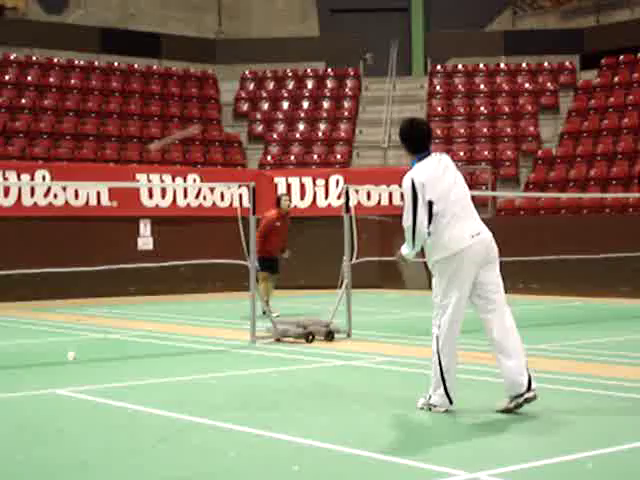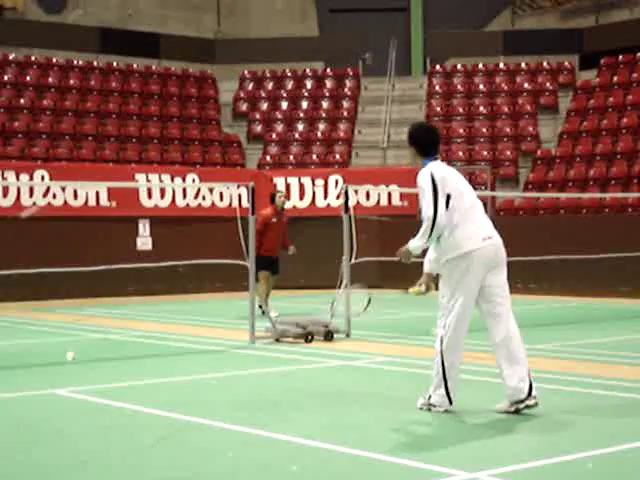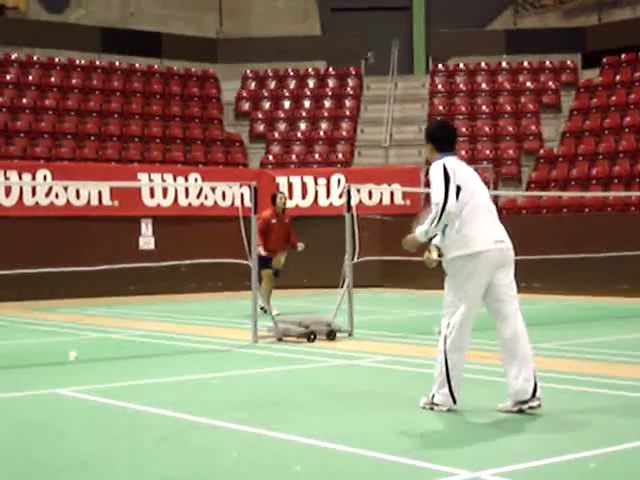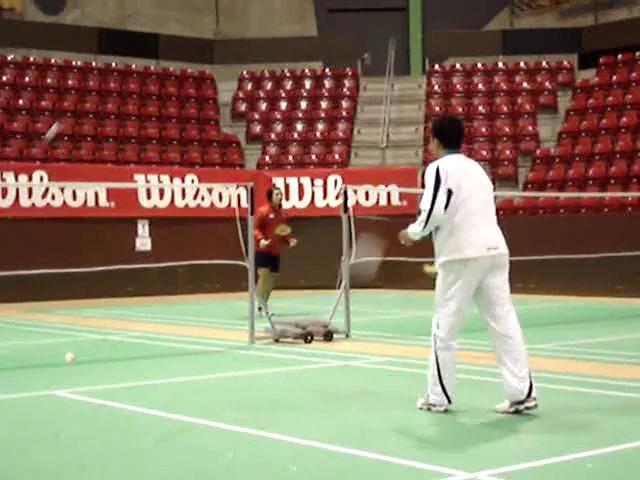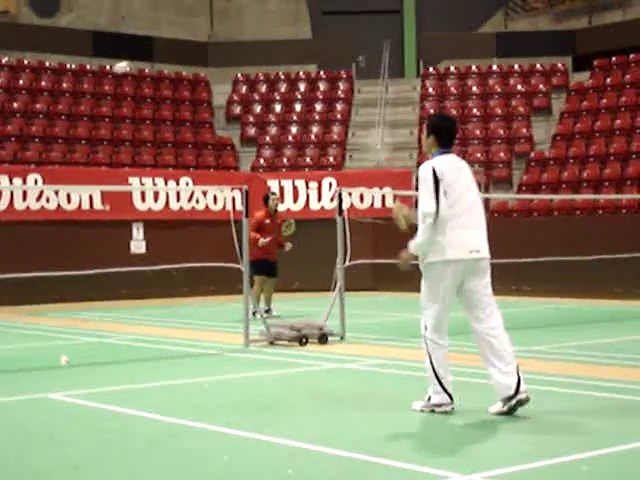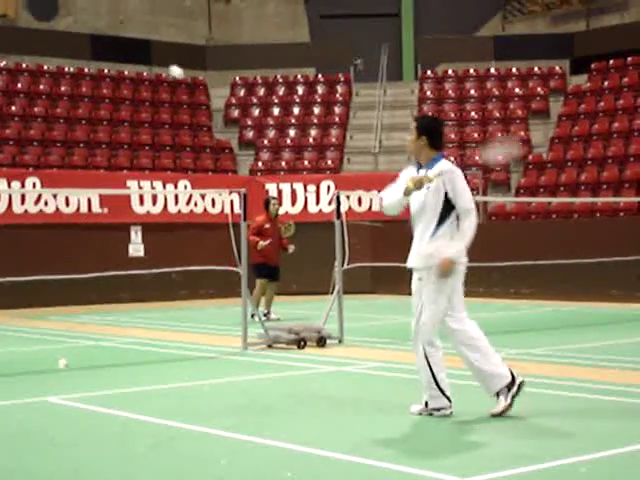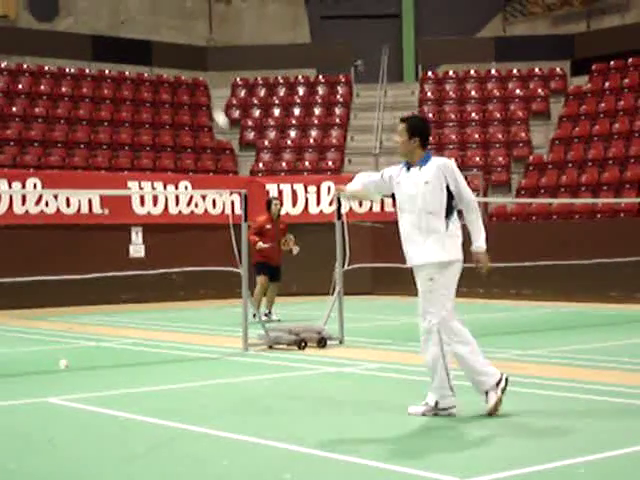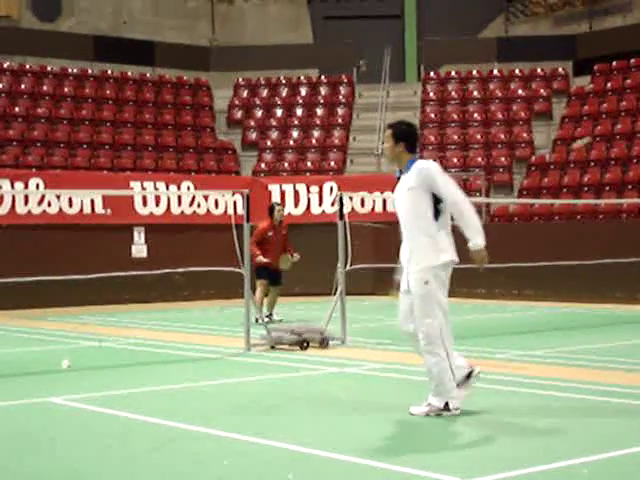
dt=0.2s
person 1, frame 1
left shoulder: (413, 179)
right shoulder: (444, 161)
left elbow: (418, 227)
left wrist: (407, 252)
left hip: (453, 253)
right hip: (482, 242)
left knee: (445, 325)
right knee: (498, 317)
left ankle: (441, 397)
right ankle: (521, 385)
person 1, frame 2
left shoulder: (428, 174)
right shoulder: (447, 172)
left elbow: (437, 221)
left wrist: (413, 247)
right wrist: (431, 268)
left hip: (465, 254)
right hip: (491, 245)
left knee: (451, 326)
right knee: (502, 322)
left ankle: (440, 396)
right ankle: (522, 392)
person 1, frame 3
left shoulder: (440, 168)
right shoulder: (464, 169)
left elbow: (445, 209)
left wrist: (420, 235)
right wrist: (437, 246)
left hip: (471, 253)
right hip: (500, 247)
left knee: (455, 325)
right knee: (510, 322)
left ankle: (443, 396)
right ankle: (526, 393)
person 1, frame 4
left shoulder: (438, 168)
right shoulder: (476, 168)
left elbow: (432, 213)
left wrist: (411, 232)
right wrist: (441, 249)
left hip: (461, 256)
right hip: (495, 251)
left knee: (444, 328)
right knee: (504, 323)
left ankle: (438, 396)
right ankle: (522, 392)
person 1, frame 5
left shoulder: (432, 168)
right shoulder: (461, 167)
left elbow: (434, 216)
left wrist: (413, 249)
right wrist: (412, 216)
left hip: (444, 258)
right hip: (475, 254)
left knee: (433, 328)
right knee: (487, 323)
left ankle: (440, 397)
right ankle: (511, 387)
person 1, frame 6
left shoulder: (448, 171)
right shoulder: (412, 173)
left elbow: (469, 216)
right elbow: (388, 204)
left wrist: (453, 255)
right wrist: (408, 188)
left hip: (439, 262)
right hip: (427, 261)
left knee: (424, 332)
right knee: (459, 326)
left ankle: (438, 400)
right ankle: (504, 381)
person 1, frame 7
left shoulder: (443, 166)
right shoulder: (397, 174)
left elbow: (470, 206)
right elbow: (368, 183)
left wrist: (479, 246)
right wrist: (351, 187)
left hip: (440, 260)
right hip: (425, 261)
left knee: (434, 329)
right knee: (445, 326)
left ankle: (442, 399)
right ankle: (490, 379)
person 1, frame 8
left shoulder: (426, 169)
right shoulder: (402, 183)
left elbow: (460, 203)
left wrist: (477, 242)
right wrist: (402, 273)
left hip: (431, 263)
right hip: (415, 265)
left knee: (431, 330)
right knee: (411, 323)
left ankle: (446, 399)
right ankle: (458, 371)
person 2, frame 1
left shoulder: (286, 218)
right shoulder: (270, 217)
right elbow: (260, 236)
left wrist: (284, 250)
right wrist: (257, 254)
left hip: (274, 255)
right hip: (263, 254)
left knee: (272, 279)
right knee: (264, 279)
left ankle: (267, 304)
right ankle: (266, 308)
person 2, frame 2
left shoulder: (283, 216)
right shoulder: (265, 214)
right elbow: (256, 232)
left wrist: (288, 246)
right wrist: (254, 251)
left hip: (274, 254)
right hip: (262, 253)
left knee: (272, 279)
right knee: (264, 279)
left ankle: (262, 303)
right ankle: (266, 309)
person 2, frame 3
left shoulder: (286, 217)
right shoulder: (266, 216)
left elbow: (289, 235)
right elbow: (258, 232)
left wrist: (296, 244)
right wrist: (259, 246)
left hip: (278, 255)
right hip: (265, 254)
left knee: (272, 280)
right knee: (267, 277)
left ankle: (263, 304)
right ankle: (267, 307)
person 2, frame 4
left shoulder: (281, 213)
right shoulder: (263, 211)
right elbow: (254, 228)
left wrist: (289, 240)
right wrist: (260, 239)
left hip: (275, 251)
right hip: (263, 250)
left knee: (273, 277)
right knee: (263, 276)
left ankle: (264, 302)
right ankle: (261, 305)
person 2, frame 5
left shoulder: (277, 218)
right shoulder: (259, 216)
right elbow: (251, 232)
left wrist: (284, 244)
right wrist: (258, 240)
left hip: (272, 256)
right hip: (259, 256)
left knee: (271, 281)
right knee: (259, 281)
left ankle: (267, 308)
right ankle: (255, 309)
person 2, frame 6
left shoulder: (278, 222)
right shoulder: (259, 221)
right elbow: (250, 235)
left wrist: (287, 246)
right wrist: (258, 242)
left hip: (274, 261)
right hip: (261, 260)
left knee: (273, 285)
right knee: (261, 285)
left ankle: (267, 311)
right ankle: (255, 312)
person 2, frame 7
left shoulder: (281, 223)
right shoulder: (261, 221)
left elbow: (284, 238)
right elbow: (251, 234)
left wrist: (292, 247)
right wrist: (258, 243)
left hip: (276, 261)
right hip: (262, 258)
left knee: (274, 286)
right knee: (262, 282)
left ankle: (268, 312)
right ankle: (256, 312)
person 2, frame 8
left shoulder: (283, 227)
right shoulder: (263, 227)
left elbow: (285, 244)
right elbow: (253, 243)
left wrist: (292, 254)
right wrist: (258, 256)
left hip: (275, 264)
right hip: (262, 264)
left knee: (275, 289)
right knee: (262, 286)
left ankle: (269, 313)
right ankle: (259, 315)
